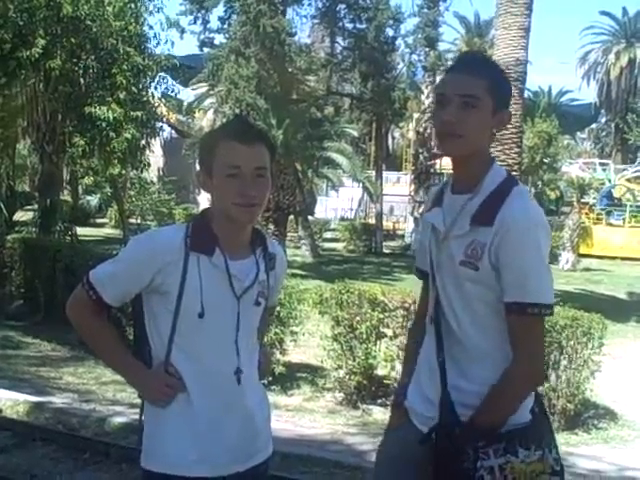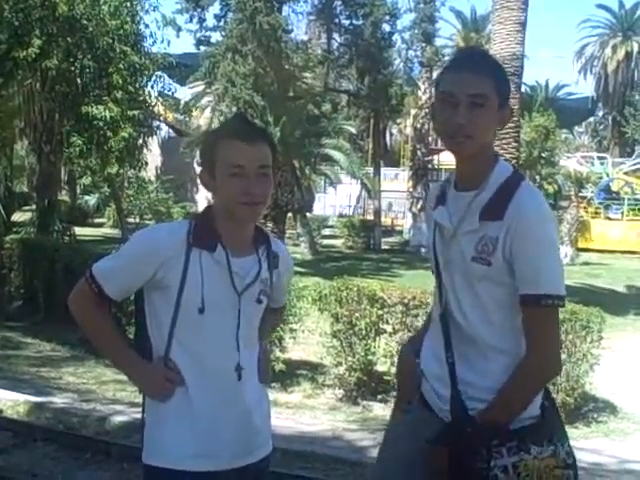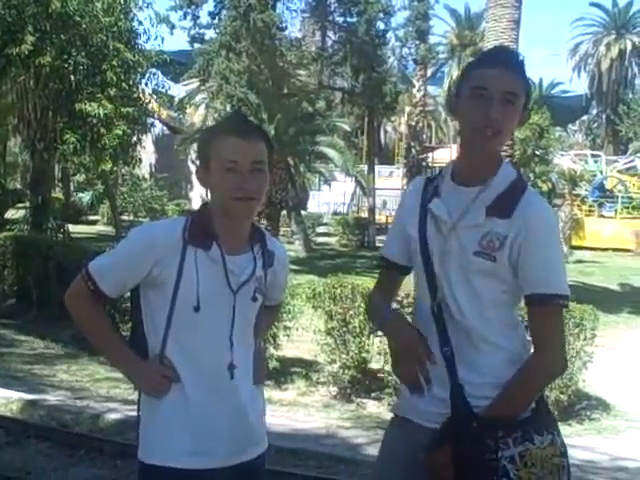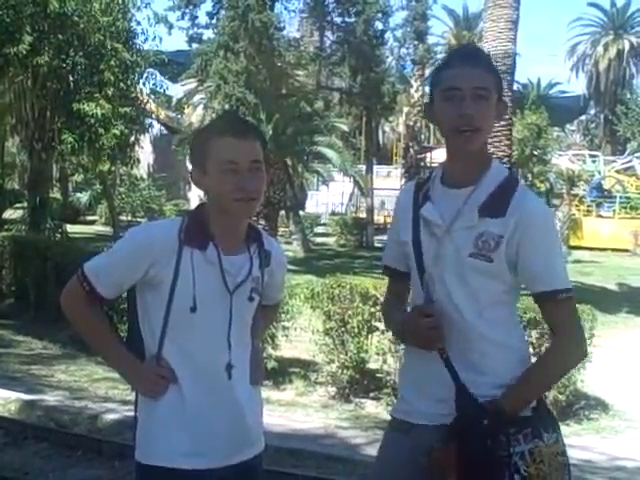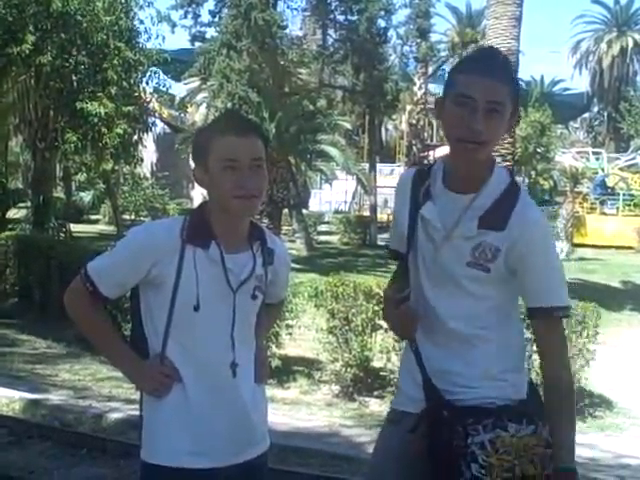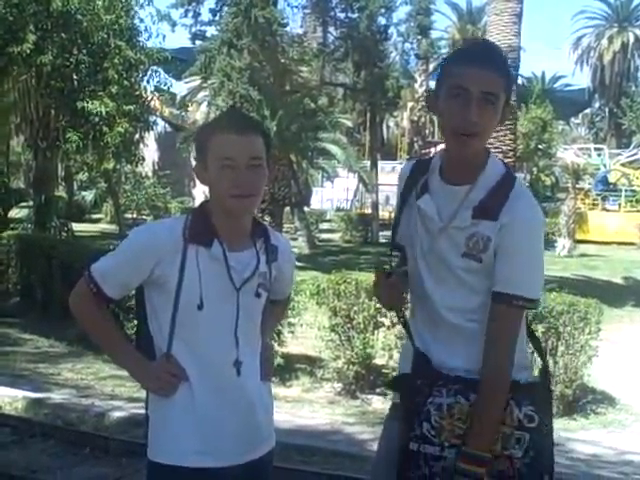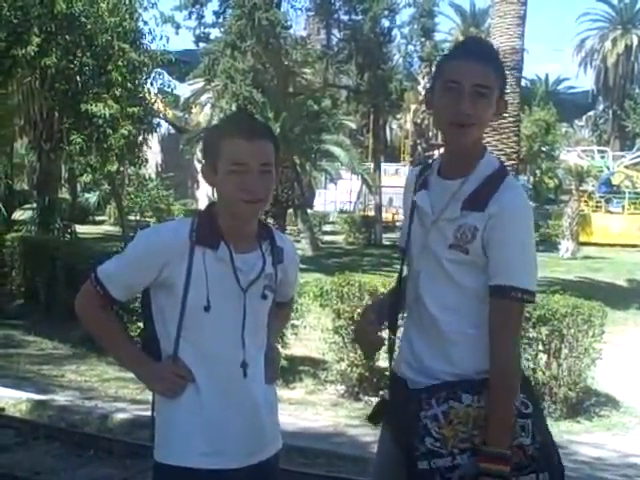
dt=0.5s
person 1, frame 1
left shoulder: (516, 216)
right shoulder: (435, 205)
left elbow: (530, 364)
left wrist: (469, 439)
right wrist: (402, 395)
left hip: (489, 430)
right hip: (421, 415)
person 1, frame 2
left shoulder: (524, 209)
right shoulder: (438, 200)
left elbow: (545, 358)
right wrist: (413, 347)
left hip: (498, 425)
right hip: (427, 403)
person 1, frame 3
left shoulder: (531, 214)
right shoulder: (419, 195)
left elbow: (551, 356)
right elbow: (380, 295)
right wrist: (395, 329)
left hip: (495, 424)
right hip: (416, 413)
person 1, frame 4
left shoulder: (524, 211)
right shoulder: (411, 199)
left elbow: (569, 340)
left wrist: (504, 412)
right wrist: (404, 325)
right hip: (415, 415)
person 1, frame 5
left shoulder: (524, 222)
right shoulder: (411, 187)
left elbow: (554, 353)
right wrist: (394, 302)
left hip: (492, 412)
right hip: (414, 403)
person 1, frame 6
left shoulder: (517, 208)
right shoulder: (411, 179)
left elbow: (501, 344)
right wrist: (391, 284)
left hip: (490, 398)
right hip: (418, 387)
person 1, frame 7
left shoulder: (506, 201)
right shoulder: (417, 182)
left elbow: (505, 339)
right wrist: (382, 309)
left hip: (474, 403)
right hip: (411, 392)
person 2, frame 1
left shoulder: (273, 257)
right shoulder: (158, 249)
right elbow: (82, 308)
left wrist: (254, 352)
right wrist: (139, 376)
left hip: (252, 450)
person 2, frame 2
left shoulder: (277, 258)
right shoulder: (161, 245)
right elbow: (83, 301)
left wrist: (258, 348)
right wrist: (138, 370)
left hip: (252, 446)
person 2, frame 3
left shoulder: (273, 255)
right shoulder: (157, 241)
right elbow: (80, 297)
left wrist: (254, 347)
right wrist: (133, 367)
left hip: (247, 445)
person 2, frame 4
left shoulder: (270, 255)
right shoulder: (153, 242)
right elbow: (76, 299)
left wrist: (252, 347)
right wrist: (130, 368)
left hip: (244, 446)
person 2, frame 5
left shoulder: (273, 253)
right shoulder: (155, 241)
right elbow: (79, 298)
left wrist: (256, 345)
right wrist: (133, 367)
left hip: (249, 445)
person 2, frame 6
left shoulder: (277, 250)
right shoulder: (158, 241)
right elbow: (84, 300)
left wrist: (262, 340)
right wrist: (138, 366)
left hip: (255, 442)
person 2, frame 7
left shoulder: (282, 252)
right shoulder: (165, 243)
right elbow: (90, 303)
left wrist: (270, 343)
right wrist: (145, 368)
left hip: (261, 444)
